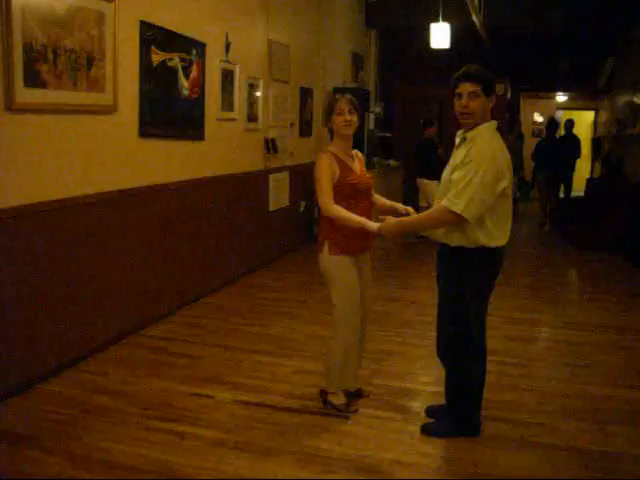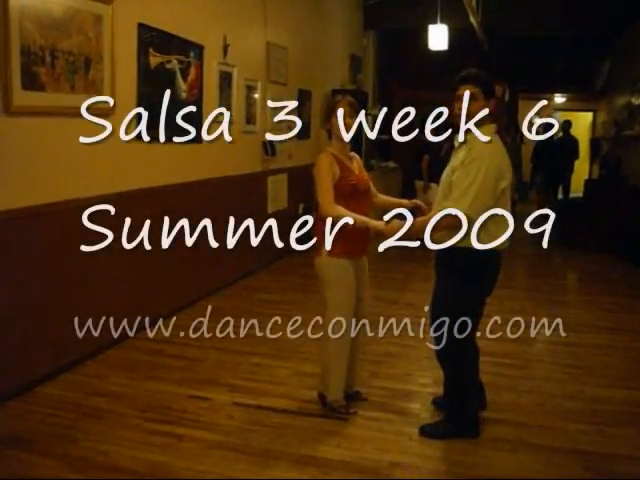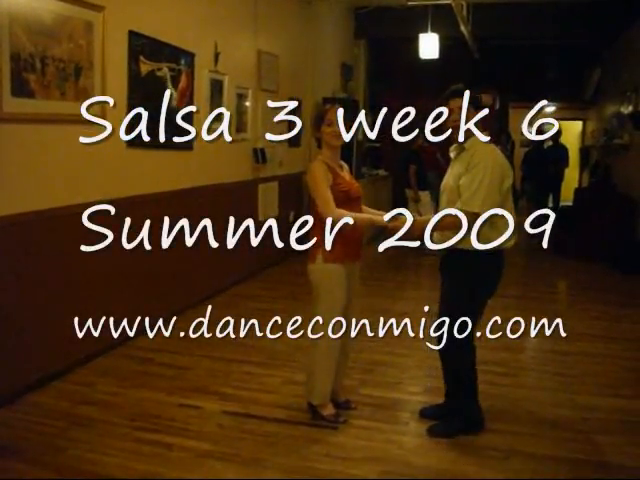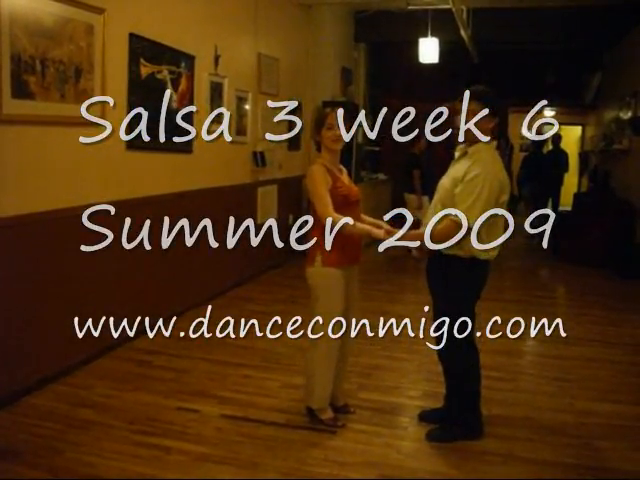
dt=1s
person 1, frame 1
left shoulder: (486, 151)
right shoulder: (468, 141)
left elbow: (454, 213)
left wrist: (401, 226)
right wrist: (414, 217)
left hip: (471, 258)
right hip: (459, 253)
left knee: (461, 339)
right knee: (455, 337)
left ankle: (464, 418)
right ankle: (458, 404)
person 1, frame 2
left shoulder: (486, 153)
right shoulder: (469, 145)
left elbow: (457, 216)
left wrist: (408, 229)
right wrist: (425, 214)
left hip: (471, 259)
right hip: (460, 255)
left knee: (453, 337)
right knee: (451, 333)
left ankle: (463, 419)
right ankle: (469, 397)
person 1, frame 3
left shoulder: (485, 157)
right shoulder: (461, 153)
left elbow: (466, 216)
left wrist: (417, 225)
right wrist: (425, 224)
left hip: (477, 259)
right hip: (460, 255)
left knee: (456, 337)
right knee: (451, 334)
left ankle: (468, 415)
right ankle: (457, 403)
person 1, frame 4
left shoulder: (485, 168)
right shoulder: (465, 155)
left elbow: (458, 226)
left wrist: (409, 238)
right wrist: (423, 240)
left hip: (461, 265)
right hip: (447, 260)
left knee: (458, 343)
right knee: (448, 341)
left ankle: (467, 421)
right ankle: (454, 407)
person 2, frame 1
left shoulder: (359, 156)
right shoulder: (326, 159)
left elbow: (370, 198)
right elbow: (328, 206)
left wrist: (396, 207)
right wrist: (369, 223)
left hip: (360, 248)
right hip: (336, 249)
left knee: (359, 317)
right knee: (347, 319)
left ankle: (347, 382)
right ankle: (332, 388)
person 2, frame 2
left shoulder: (356, 159)
right shoulder: (326, 160)
left elbow: (372, 197)
right elbow: (328, 208)
left wrist: (405, 203)
right wrist: (374, 224)
left hip: (357, 251)
right hip: (334, 251)
left knee: (356, 319)
right knee: (339, 321)
left ankle: (347, 384)
right ankle: (331, 392)
person 2, frame 3
left shoulder: (344, 166)
right shoulder: (318, 168)
right elbow: (330, 212)
left wrist: (387, 215)
right wrist: (378, 221)
left hip: (349, 256)
right hip: (328, 257)
right knee: (327, 328)
left ankle: (335, 391)
right ankle: (318, 399)
person 2, frame 4
left shoulder: (342, 170)
right shoulder: (317, 171)
right elbow: (329, 217)
left wrist: (380, 224)
right wrist: (371, 232)
left hip: (347, 260)
right hip: (326, 261)
left knee: (343, 330)
right knee: (326, 332)
left ankle: (335, 395)
right ankle: (317, 403)
